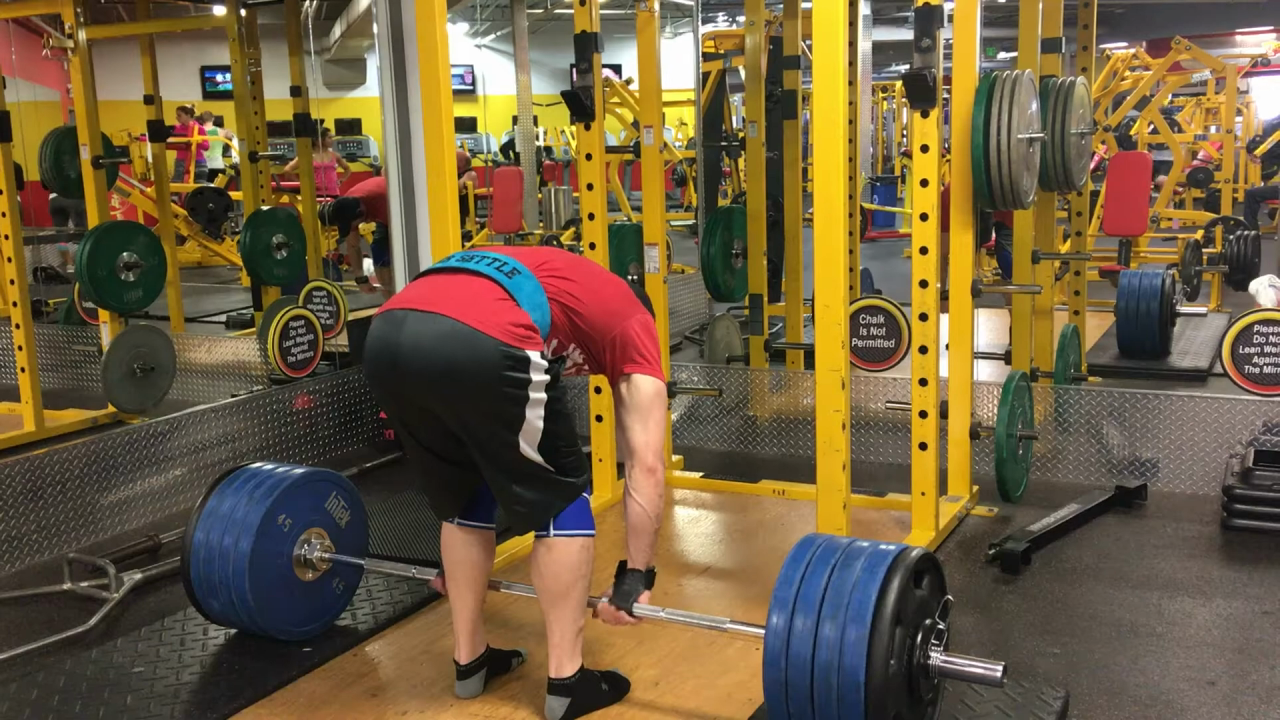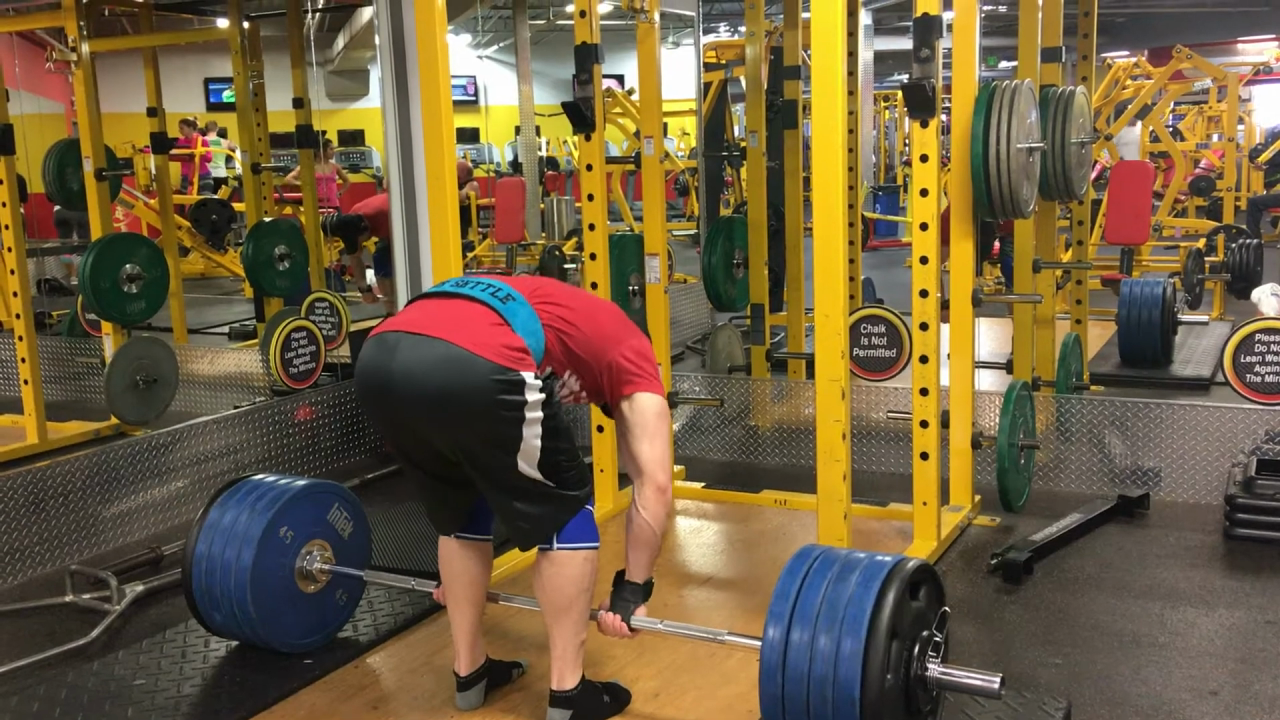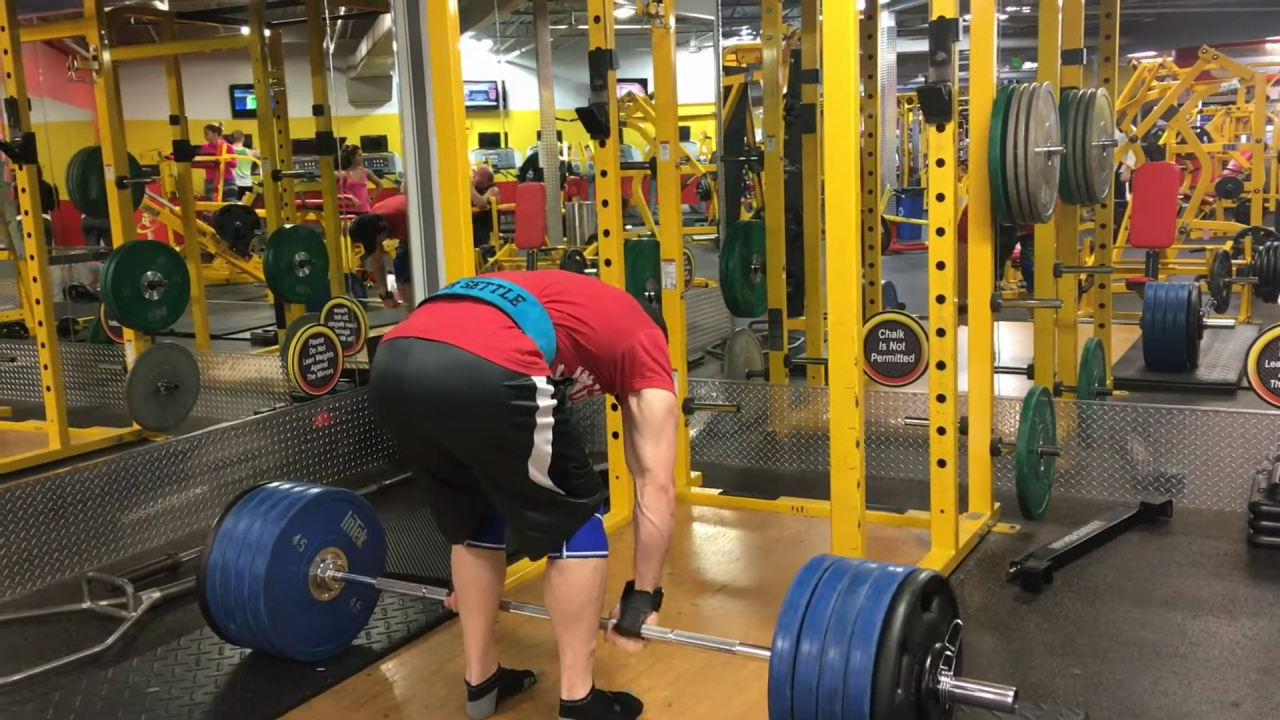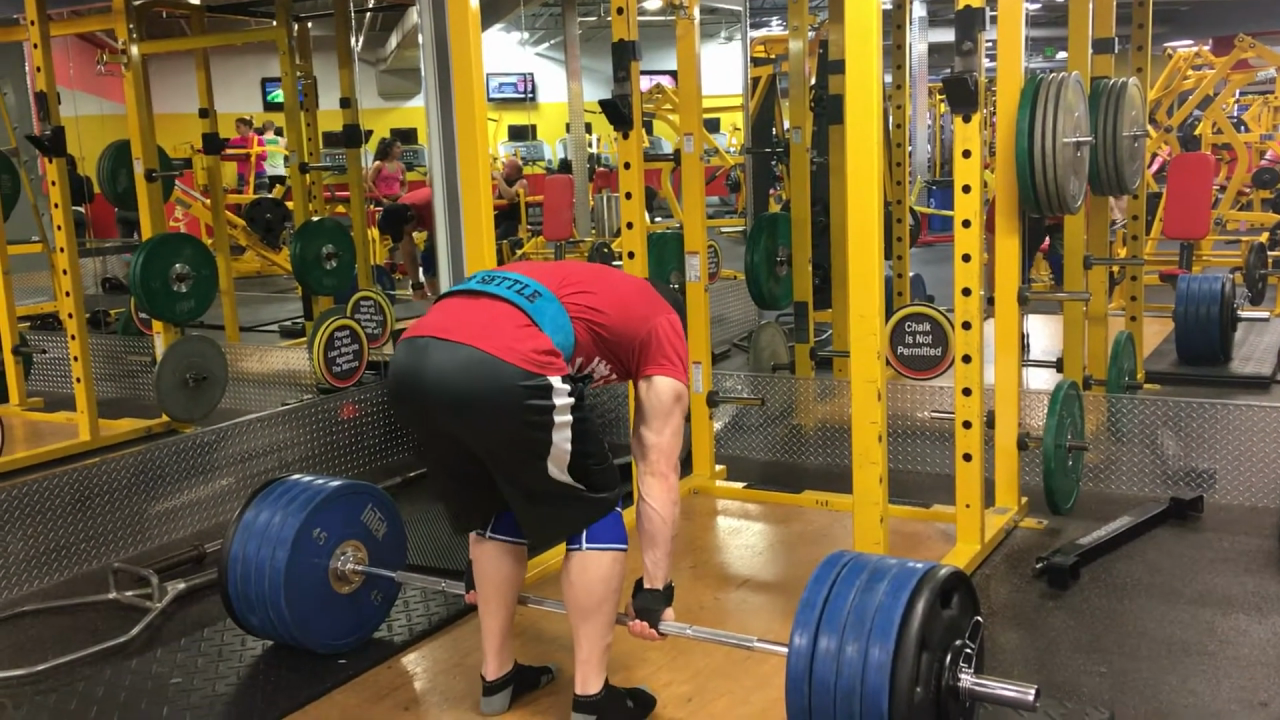
dt=1s
person 1, frame 1
right shoulder: (632, 323)
left elbow: (485, 447)
right elbow: (645, 464)
right wrist: (635, 577)
left hip: (387, 335)
right hip: (479, 343)
left knee: (464, 499)
right knee: (561, 500)
left ankle: (470, 660)
right ankle: (567, 681)
person 1, frame 2
right shoulder: (629, 351)
left elbow: (490, 464)
right elbow: (654, 484)
left wrist: (459, 576)
right wrist: (632, 590)
left hip: (380, 357)
right hip: (472, 368)
left knee: (462, 509)
right knee: (564, 514)
left ankle: (469, 672)
person 1, frame 3
right shoulder: (644, 342)
left elbow: (498, 468)
right elbow: (655, 484)
right wrist: (642, 598)
left hip: (393, 363)
right hip: (485, 371)
left knee: (475, 516)
right knee: (575, 520)
left ankle: (481, 681)
person 1, frame 4
right shoulder: (661, 325)
left elbow: (505, 466)
right elbow: (658, 471)
left wrist: (478, 567)
right wrist: (654, 590)
left hip: (412, 358)
right hip: (503, 370)
left knee: (495, 509)
right knee: (592, 514)
left ankle: (497, 676)
